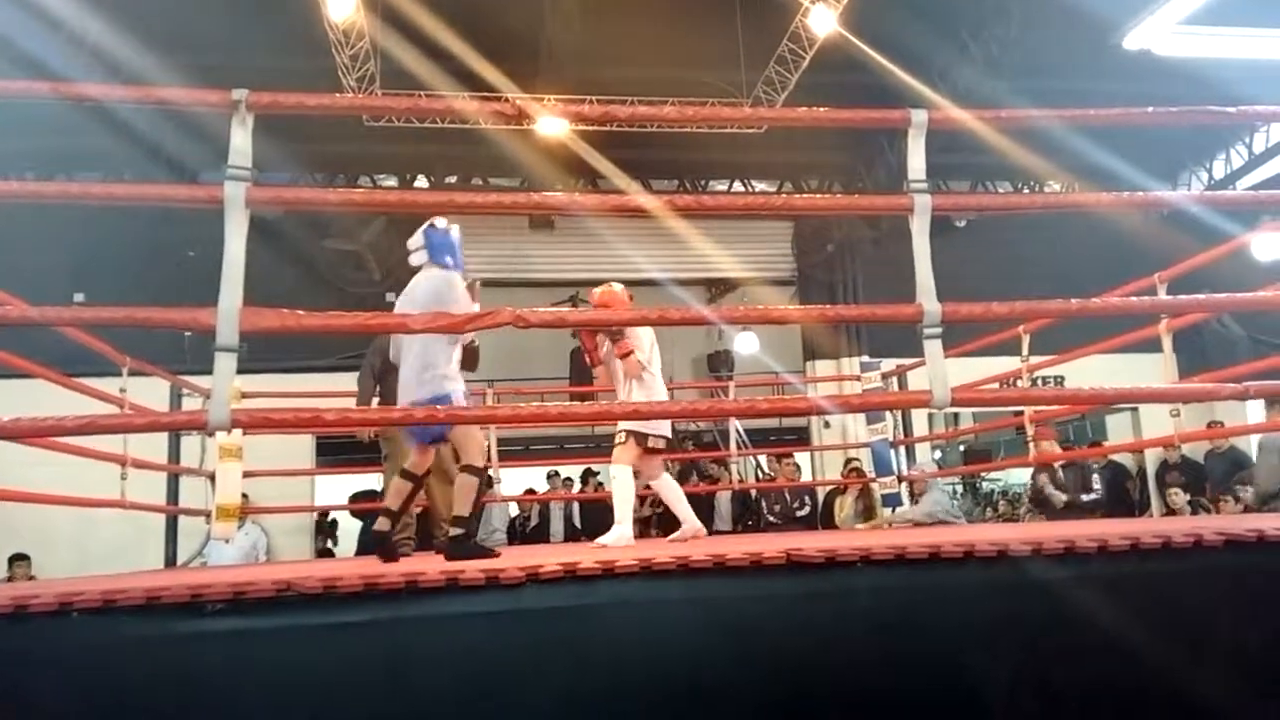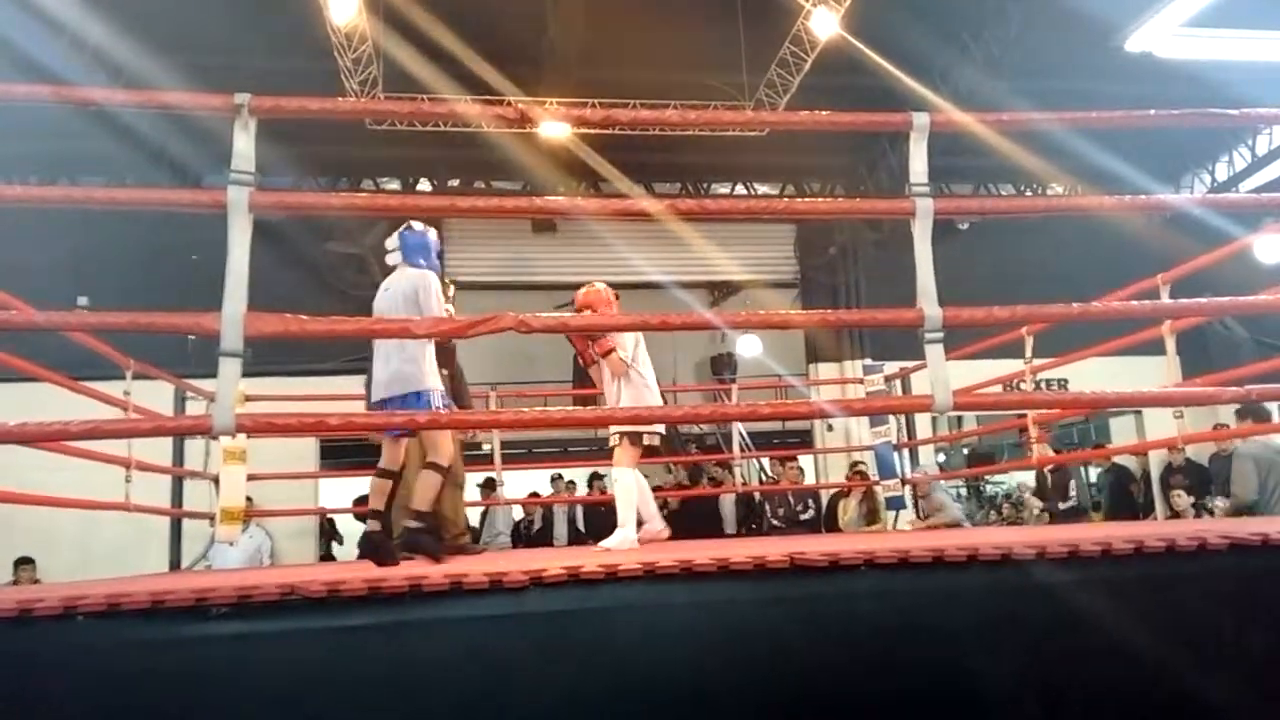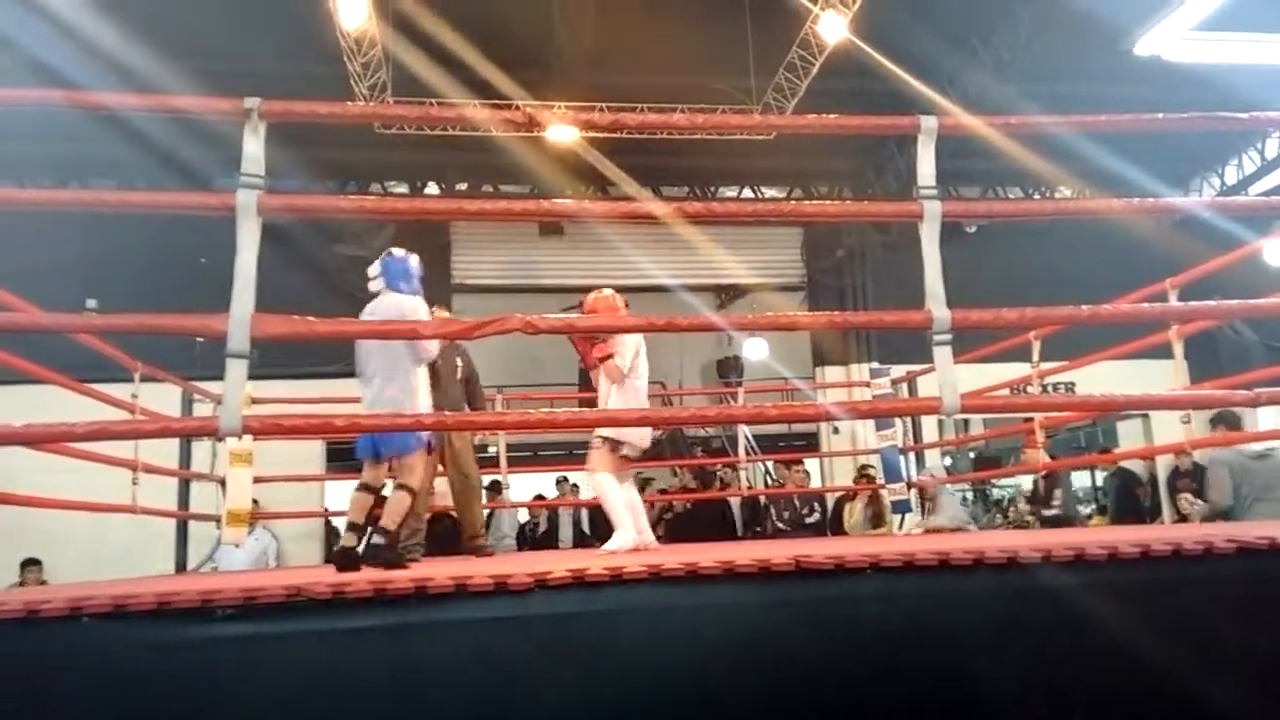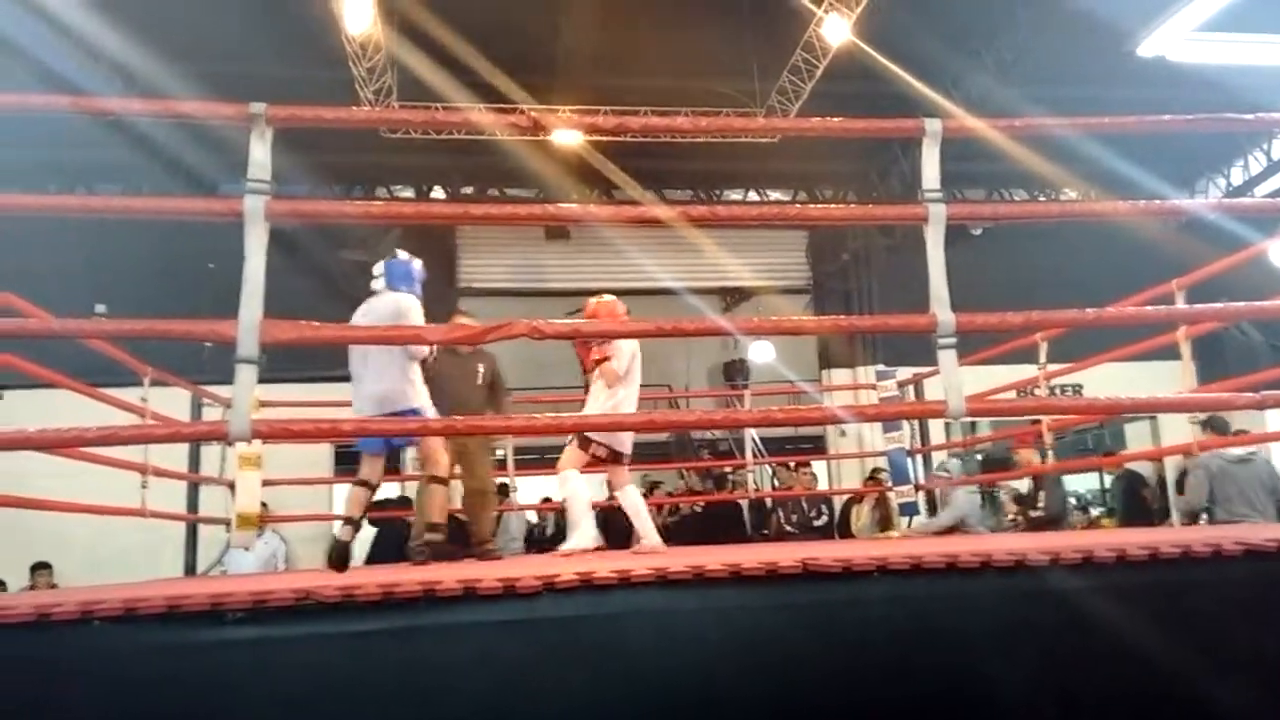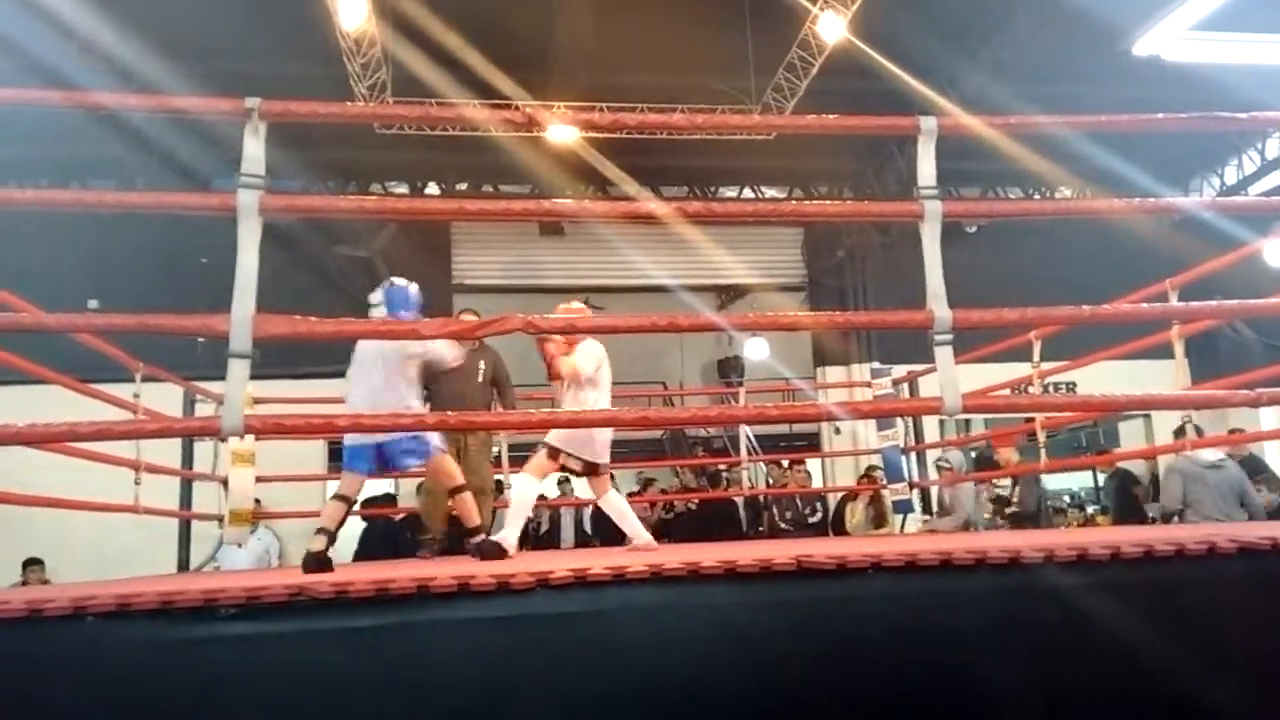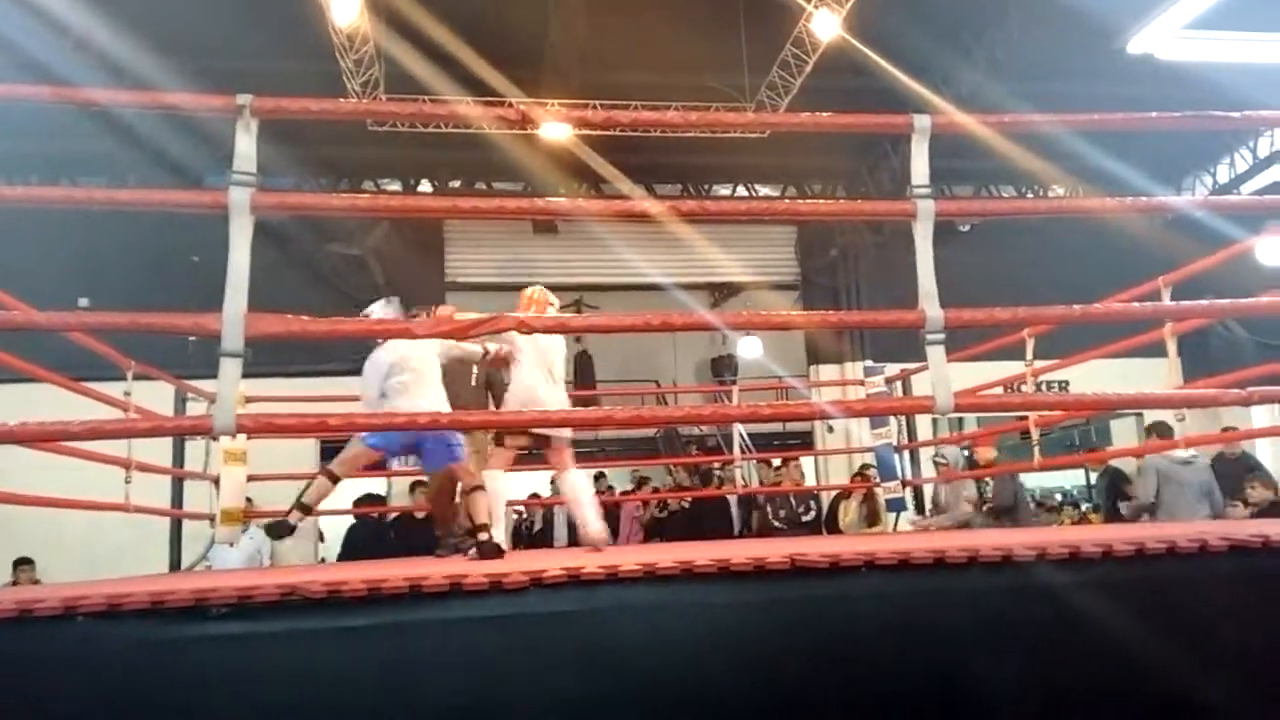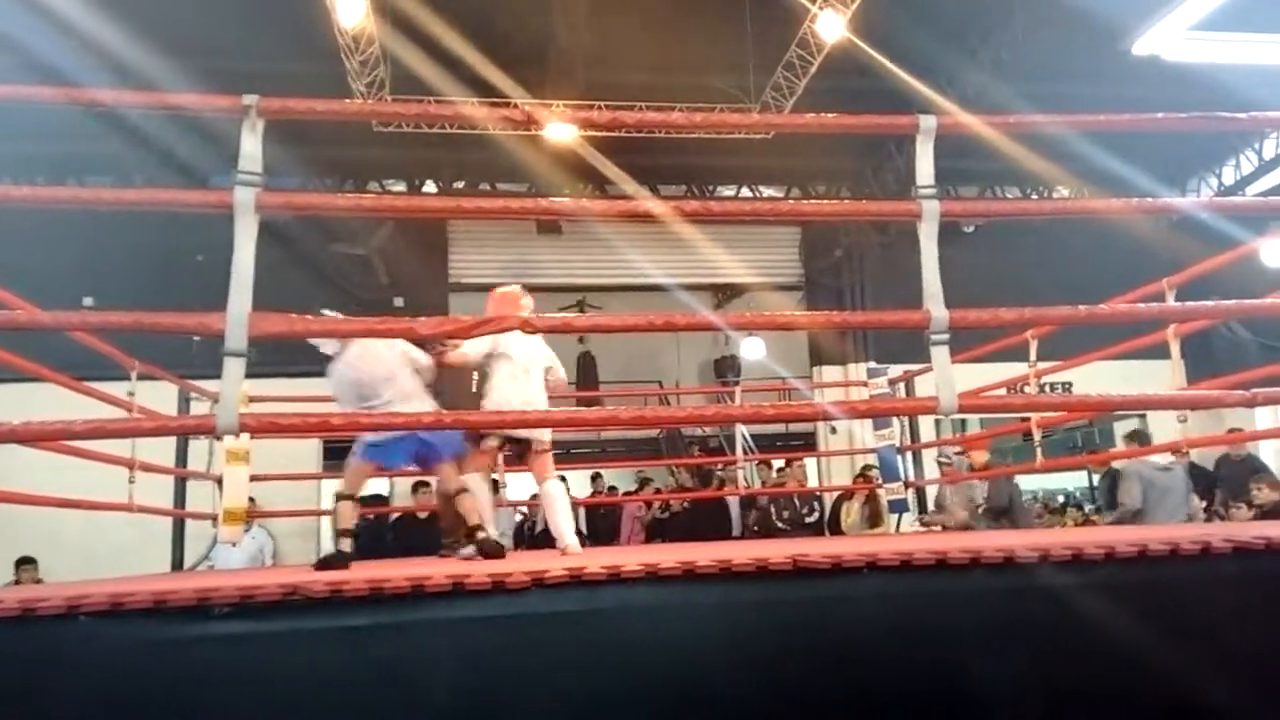
dt=0.2s
person 1, frame 1
left shoulder: (408, 292)
right shoulder: (448, 280)
left elbow: (396, 352)
right elbow: (464, 332)
right wrist: (472, 309)
left hip: (412, 387)
right hip: (438, 384)
left knee: (417, 463)
right knee: (474, 452)
left ankle: (382, 530)
right ankle: (459, 536)
person 1, frame 2
left shoulder: (386, 287)
right shoulder: (423, 278)
right wrist: (446, 308)
left hip: (384, 383)
right hip: (415, 380)
left knee: (391, 458)
right knee: (441, 450)
left ankle: (374, 535)
right ankle: (416, 528)
person 1, frame 3
left shoulder: (367, 314)
right shoulder: (411, 304)
right elbow: (427, 351)
right wrist: (435, 334)
left hip: (374, 406)
right hip: (407, 404)
left knee: (371, 476)
right knee: (411, 477)
left ankle: (347, 546)
right ankle: (380, 542)
person 1, frame 4
left shoulder: (361, 312)
right shoulder: (405, 302)
left elbow: (356, 363)
right elbow: (418, 349)
right wrist: (431, 343)
left hip: (368, 401)
right hip: (405, 397)
left knee: (368, 473)
right knee: (438, 463)
left ankle: (343, 541)
right ankle: (433, 538)
person 1, frame 5
left shoulder: (365, 340)
left elbow: (356, 386)
right elbow: (452, 357)
right wrist: (444, 339)
left knee: (346, 491)
right knee: (451, 477)
left ankle: (316, 552)
right ankle: (480, 542)
person 1, frame 6
left shoulder: (379, 357)
right shoulder: (426, 341)
left elbow: (370, 402)
right elbow: (462, 348)
right wrist: (492, 352)
left knee: (340, 466)
right knee: (470, 478)
left ankle: (291, 521)
right ankle: (485, 540)
person 1, frame 7
left shoulder: (338, 372)
right shoulder: (385, 340)
right elbow: (425, 365)
left hip: (386, 428)
left knee: (349, 486)
right knee: (452, 483)
left ankle: (344, 550)
right ankle: (483, 540)
person 2, frame 1
left shoulder: (638, 328)
right shoulder: (610, 339)
left elbow: (635, 369)
right elbow: (605, 379)
left wrist: (618, 338)
right wrist: (590, 348)
left knee: (620, 462)
right knee: (653, 473)
left ankle: (622, 530)
right ankle: (691, 523)
person 2, frame 2
right shoulder: (605, 332)
left elbow: (620, 367)
right elbow: (601, 379)
left wrist: (598, 338)
right wrist: (582, 348)
left hip: (637, 405)
right hip: (627, 407)
left knee: (621, 465)
right knee: (627, 469)
left ankle: (626, 532)
right ankle: (653, 523)
person 2, frame 3
left shoulder: (627, 334)
right shoulder: (612, 337)
left elbow: (616, 374)
right elbow: (601, 382)
left wrist: (599, 343)
right wrist: (586, 352)
left knee: (598, 470)
right knee: (619, 479)
left ankle: (625, 532)
right ankle: (644, 536)
person 2, frame 4
left shoulder: (624, 341)
right shoulder: (611, 344)
left elbow: (611, 378)
right elbow: (599, 384)
left wrist: (597, 347)
right wrist: (586, 356)
left hip: (606, 417)
left knee: (567, 467)
right knee: (621, 483)
left ankle: (584, 532)
right ankle: (650, 538)
person 2, frame 5
left shoulder: (591, 349)
right shoulder: (579, 352)
left elbow: (571, 373)
right elbow: (565, 390)
left wrist: (554, 350)
right wrist: (551, 359)
left hip: (580, 427)
right hip: (594, 432)
left knee: (530, 474)
right knee: (604, 490)
left ankle: (509, 536)
right ankle: (641, 536)
person 2, frame 6
right shoulder: (557, 339)
left hip: (522, 404)
right hip: (555, 407)
left knee: (494, 467)
right knee: (567, 470)
left ankle: (495, 537)
right ankle: (592, 526)
person 2, frame 7
left shoulder: (496, 333)
right shoulder: (537, 342)
left elbow: (459, 357)
right elbow: (560, 379)
left wrist: (440, 355)
left hip: (501, 410)
right hip: (535, 412)
left knee: (473, 471)
right knee: (547, 479)
right ankle: (567, 538)
person 3, frame 1
right shoulder: (386, 341)
right elbow: (368, 376)
right wrist: (363, 410)
left knee: (443, 475)
left ankle: (446, 534)
right ankle: (402, 538)
person 3, frame 2
left shoulder: (444, 346)
right shoulder: (397, 348)
left elbow: (458, 383)
right elbow: (376, 383)
left wrist: (470, 413)
right wrist: (376, 418)
left hip: (441, 424)
right hip: (406, 426)
left knee: (451, 479)
right knee: (405, 483)
left ankle: (457, 537)
right ankle: (404, 540)
person 3, frame 3
left shoulder: (459, 352)
left elbow: (473, 388)
left hip: (456, 428)
left knee: (468, 482)
left ankle: (474, 540)
right ankle: (411, 544)
person 3, frame 4
left shoulder: (486, 359)
right shoulder: (436, 357)
left elbow: (499, 392)
left wrist: (501, 417)
left hip: (476, 435)
left knee: (482, 488)
left ankle: (483, 543)
person 3, frame 5
left shoulder: (490, 355)
left elbow: (505, 388)
right elbow: (422, 384)
left wrist: (510, 414)
left hip: (478, 432)
right hip: (442, 431)
left knee: (480, 485)
right knee: (437, 484)
right ankle: (433, 538)
person 3, frame 6
left shoulder: (484, 361)
left elbow: (500, 392)
left hip: (474, 432)
right knee: (439, 487)
left ankle: (470, 538)
right ankle: (447, 537)
person 3, frame 7
left shoulder: (482, 365)
right shoulder: (435, 364)
left elbow: (496, 399)
right elbow: (424, 398)
left wrist: (496, 427)
left hip: (475, 437)
right hip: (444, 437)
left knee: (475, 487)
right knee: (447, 490)
left ankle: (473, 536)
right ankle: (452, 540)
